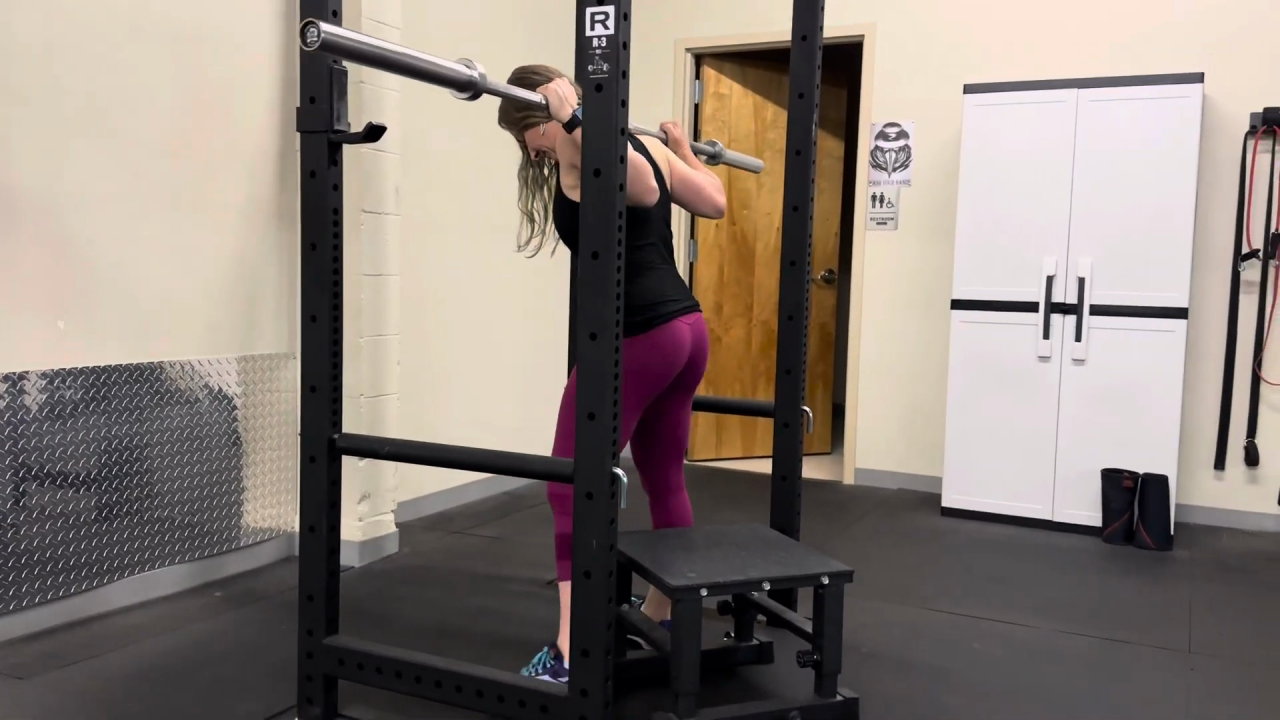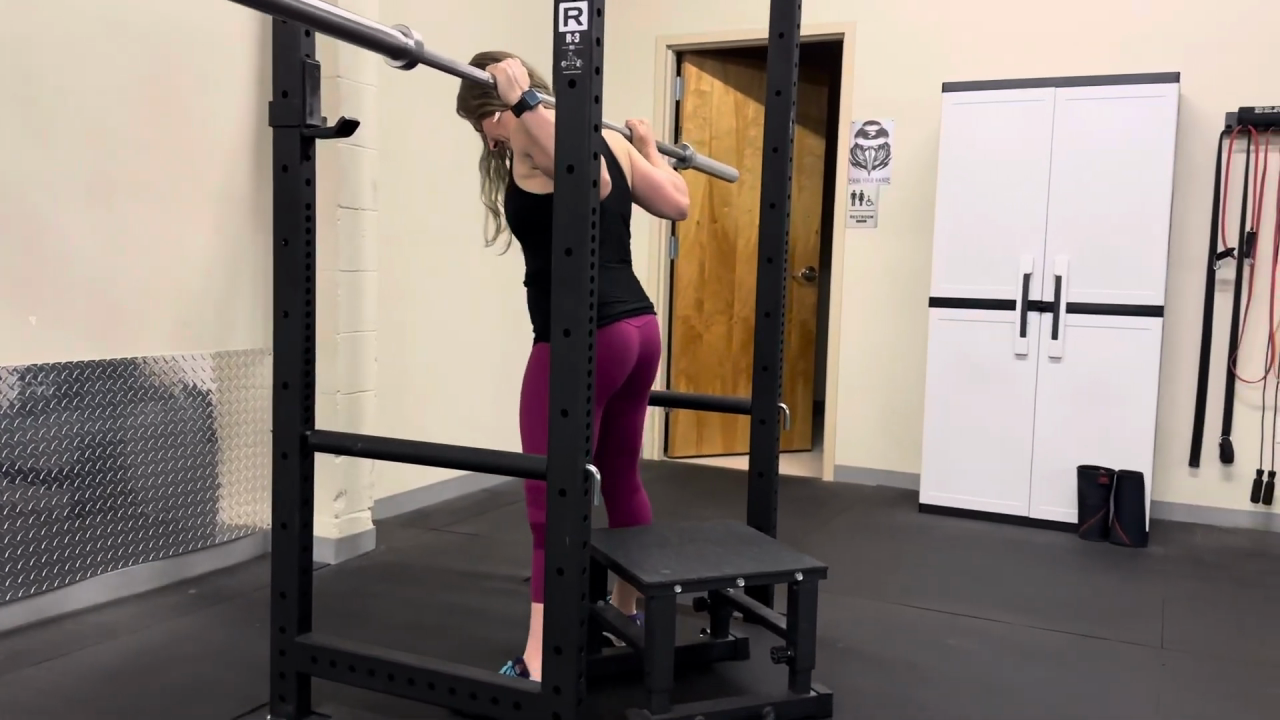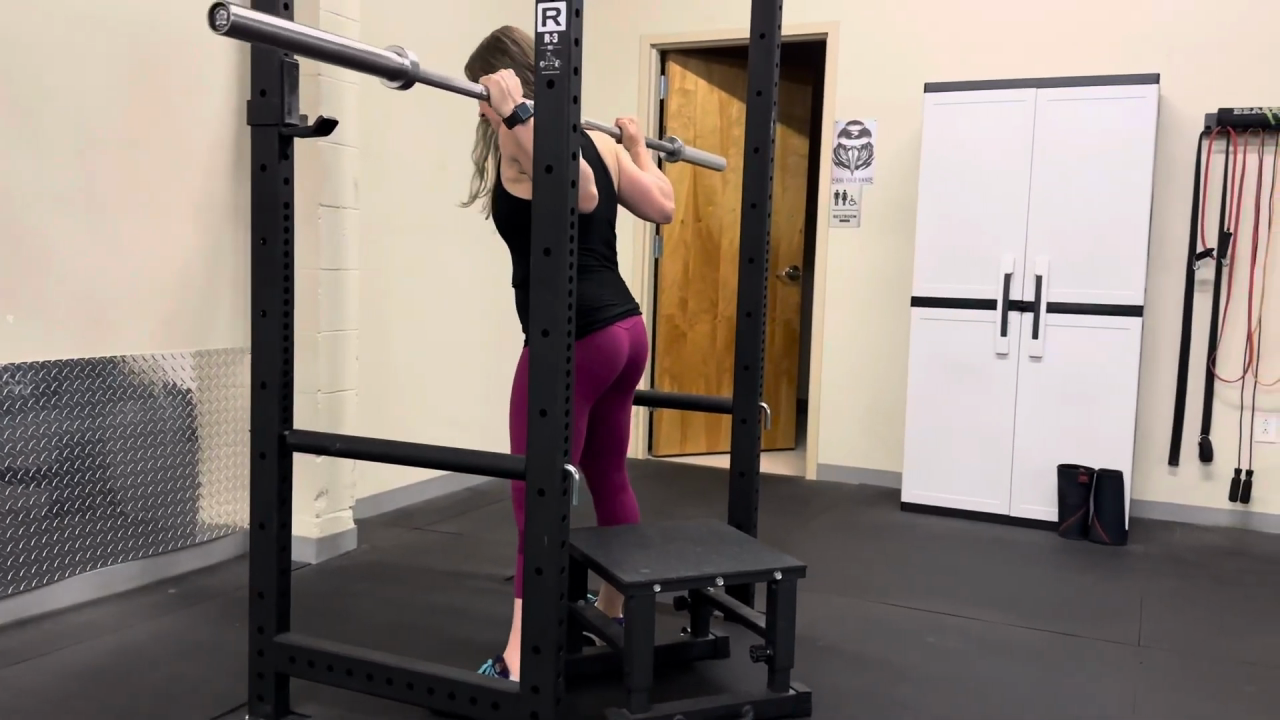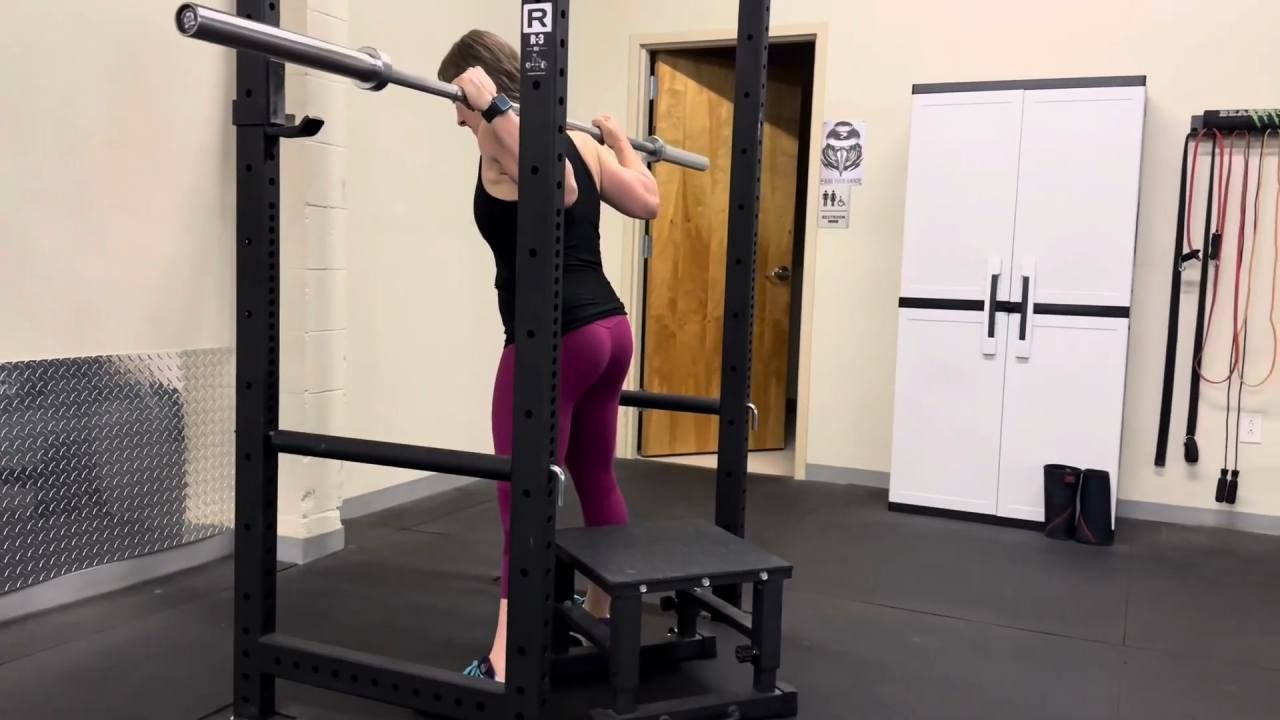
dt=0.5s
person 1, frame 1
left shoulder: (581, 148)
right shoulder: (643, 141)
left elbow: (639, 184)
right elbow: (713, 201)
left wrist: (575, 120)
right wrist: (682, 149)
left hip: (635, 339)
right hip: (685, 329)
left knee: (573, 487)
right knee: (665, 481)
left ankle: (570, 650)
right ankle: (662, 612)
person 1, frame 2
left shoulder: (531, 139)
right shoulder: (609, 139)
left elbow: (588, 179)
right elbow: (677, 202)
left wrist: (523, 101)
right wrist: (648, 147)
left hip: (582, 342)
right hip: (639, 331)
left knee: (551, 503)
right knee: (622, 483)
left ankle: (539, 665)
right ankle: (630, 608)
person 1, frame 3
left shoulder: (522, 141)
right shoulder: (595, 139)
left elbow: (579, 196)
right elbow: (662, 206)
left wrist: (514, 114)
right wrist: (638, 146)
left hip: (573, 344)
right hip: (626, 331)
right knee: (610, 483)
left ankle: (520, 660)
right ankle: (616, 611)
person 1, frame 4
left shoulder: (502, 142)
right shoulder: (579, 139)
left elbow: (560, 188)
right elbow: (647, 200)
left wrist: (494, 107)
right wrist: (620, 142)
left hip: (553, 342)
right hip: (610, 330)
right knee: (597, 482)
left ankle: (505, 663)
right ankle: (603, 609)
